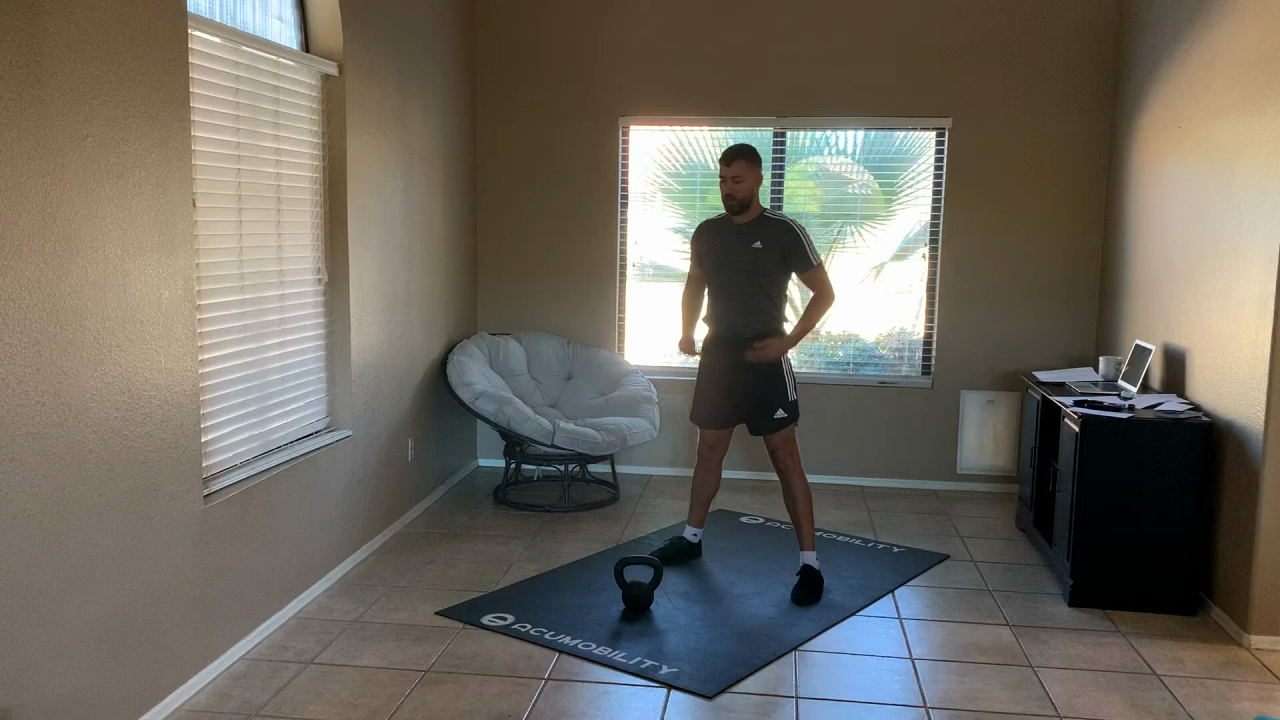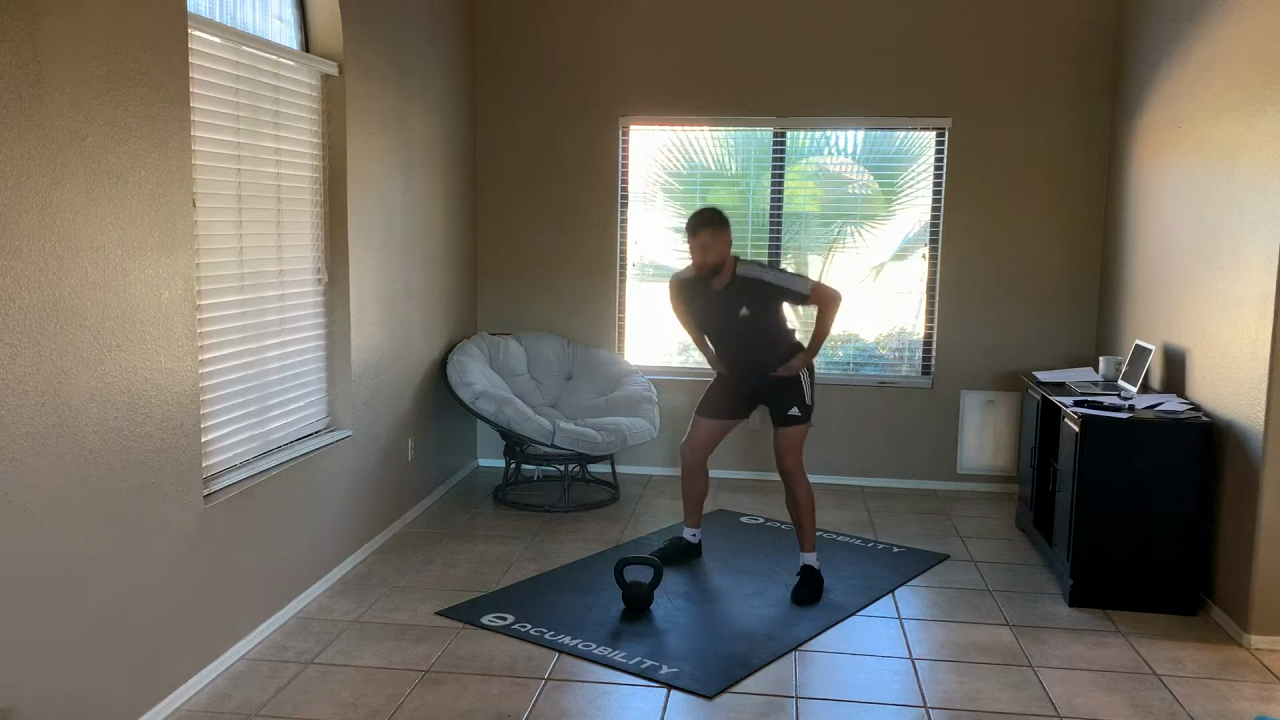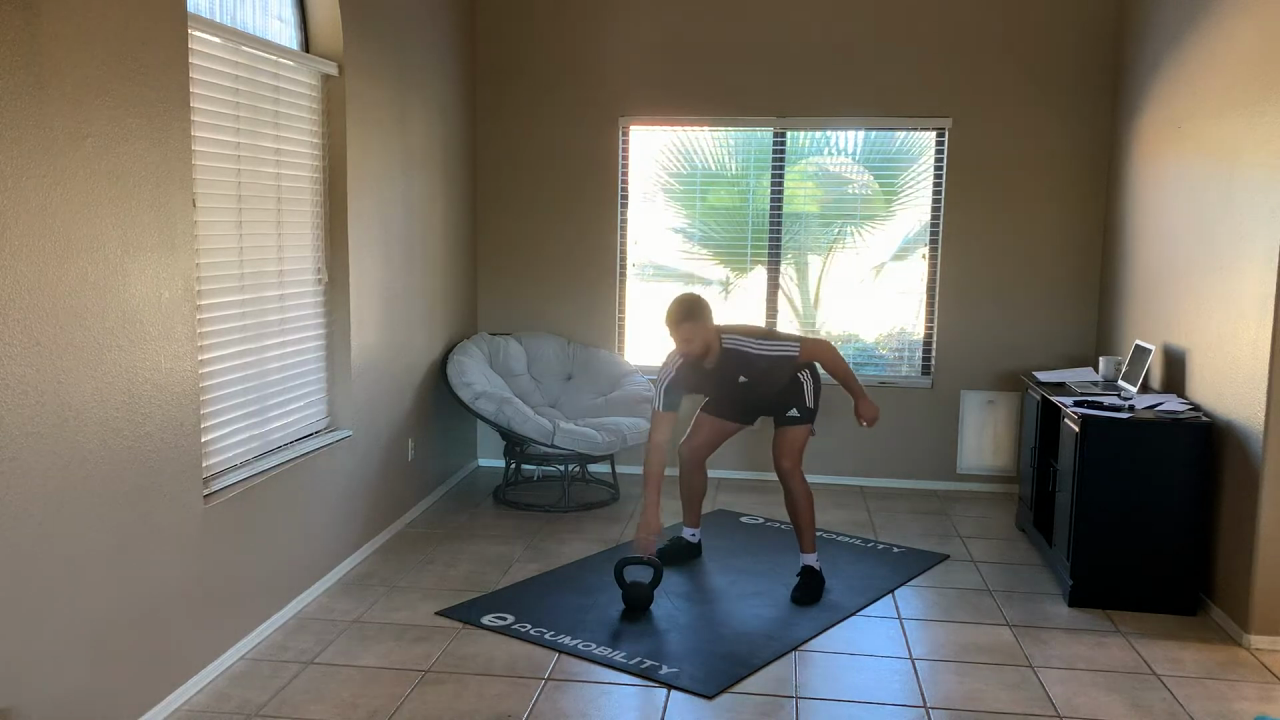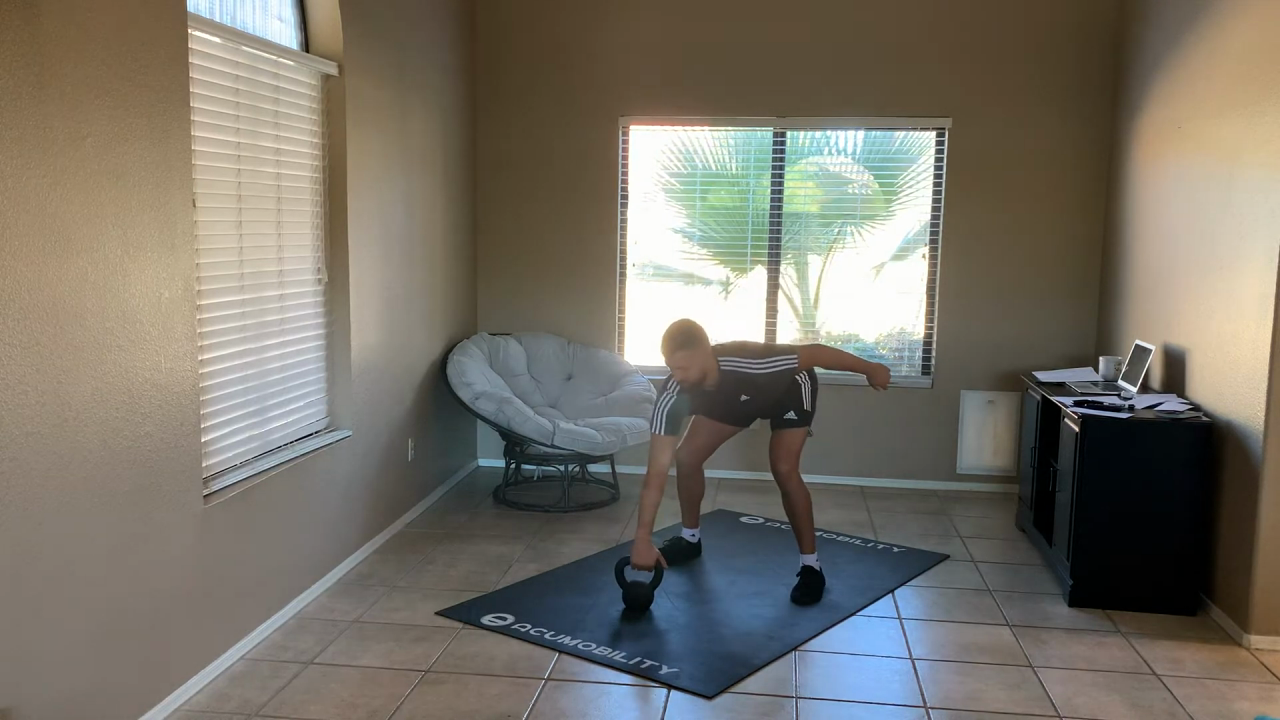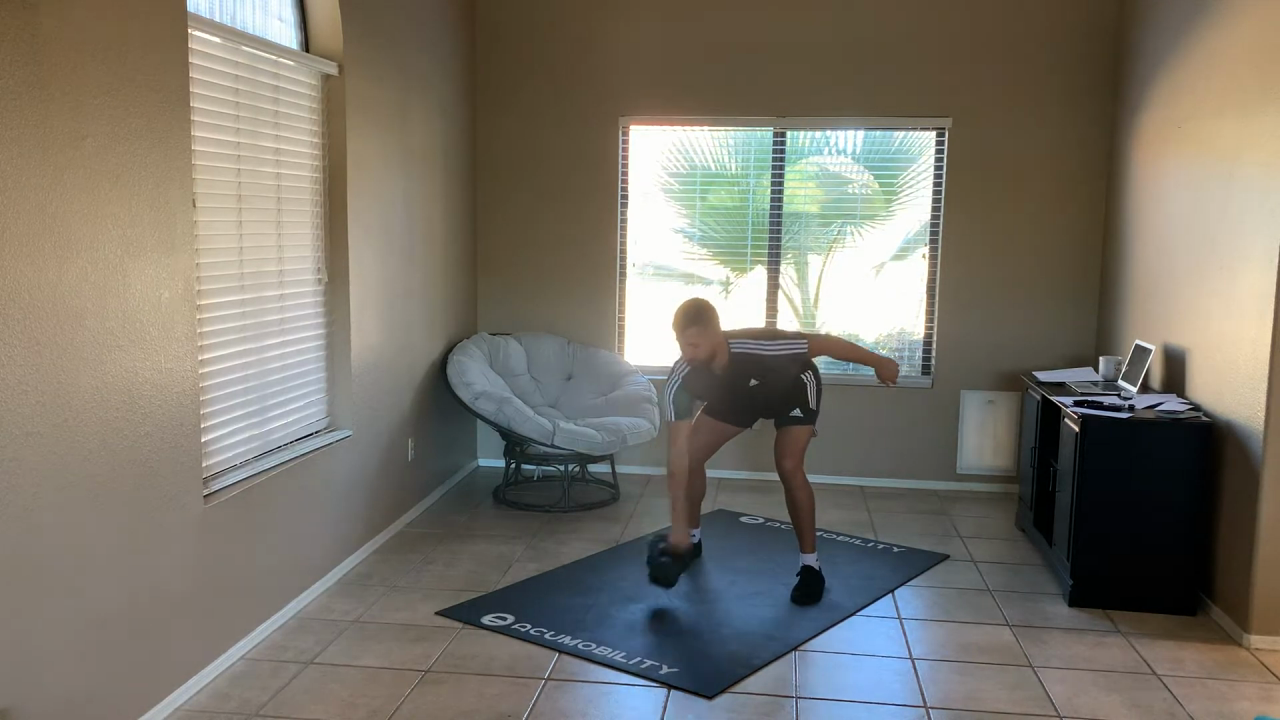
dt=0.7s
person 1, frame 1
left shoulder: (783, 231)
right shoulder: (707, 232)
left elbow: (823, 292)
right elbow: (695, 285)
left wrist: (789, 339)
right wrist: (687, 330)
left hip: (764, 358)
right hip: (717, 353)
left knee: (784, 458)
right knee: (708, 450)
left ankle: (809, 563)
right ankle: (692, 537)
person 1, frame 2
left shoulder: (762, 281)
right shoulder: (685, 284)
left elbow: (830, 298)
left wrist: (807, 355)
right wrist: (706, 351)
left hip: (784, 371)
right hip: (734, 372)
left knee: (788, 462)
right knee: (692, 448)
left ankle: (810, 564)
right ankle: (690, 538)
person 1, frame 3
left shoulder: (752, 346)
right shoulder: (675, 372)
left elbow: (822, 349)
right elbow: (657, 441)
left wrist: (860, 397)
right wrist: (649, 514)
left hip: (791, 386)
right hip: (735, 392)
left knee: (786, 466)
right knee: (690, 452)
left ankle: (811, 566)
right ankle: (690, 538)
person 1, frame 4
left shoulder: (749, 363)
right shoulder: (673, 397)
left elbow: (814, 353)
right elbow: (657, 469)
left wrist: (870, 369)
right wrist: (642, 539)
left hip: (789, 389)
left knee: (783, 469)
right knee: (686, 456)
left ankle: (811, 566)
right ankle: (690, 539)
person 1, frame 5
left shoulder: (759, 347)
right shoulder: (682, 378)
left elbow: (825, 343)
right elbow: (678, 452)
left wrist: (878, 363)
right wrist: (678, 524)
left hip: (793, 389)
right hip: (738, 397)
left knee: (789, 467)
right knee: (690, 456)
left ankle: (810, 567)
right ankle: (692, 540)
